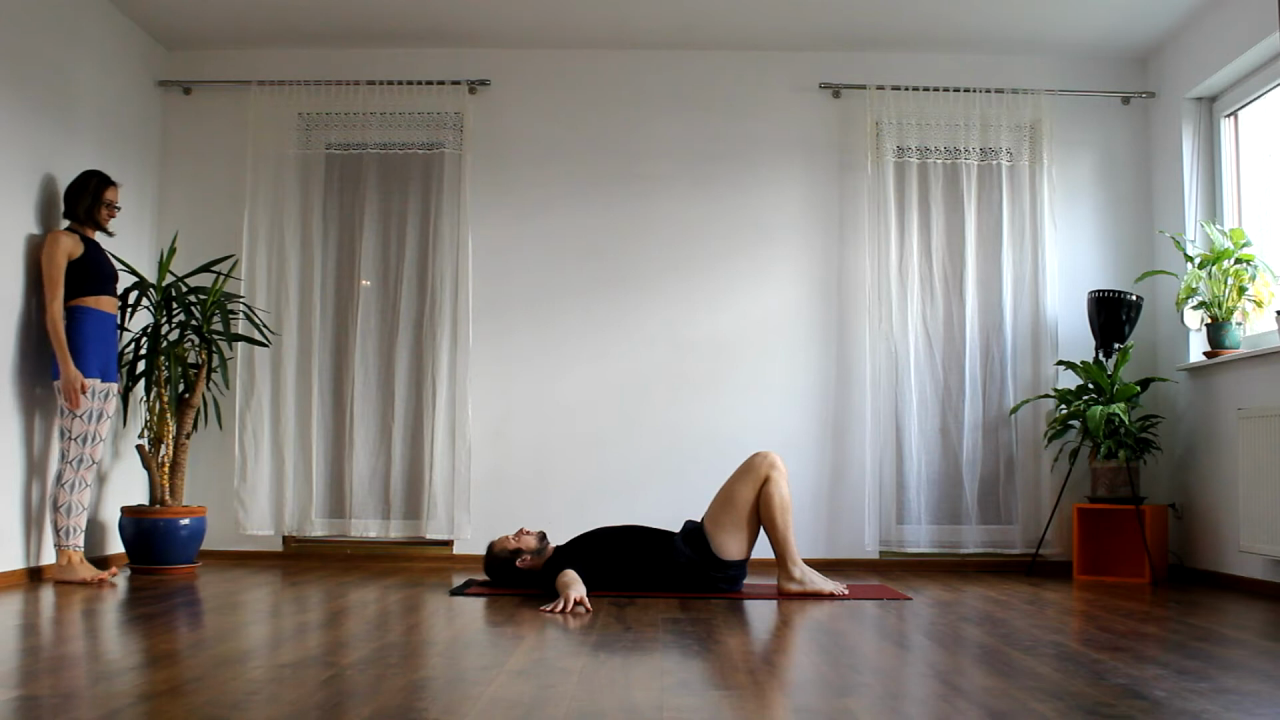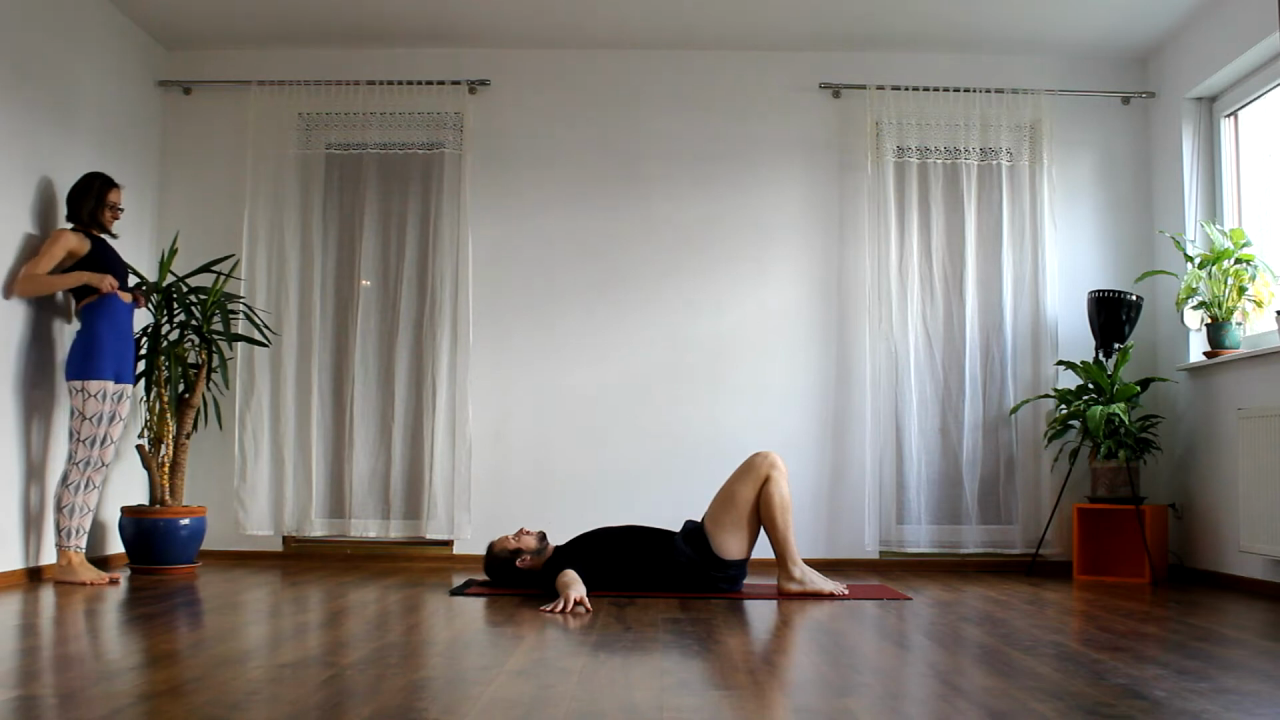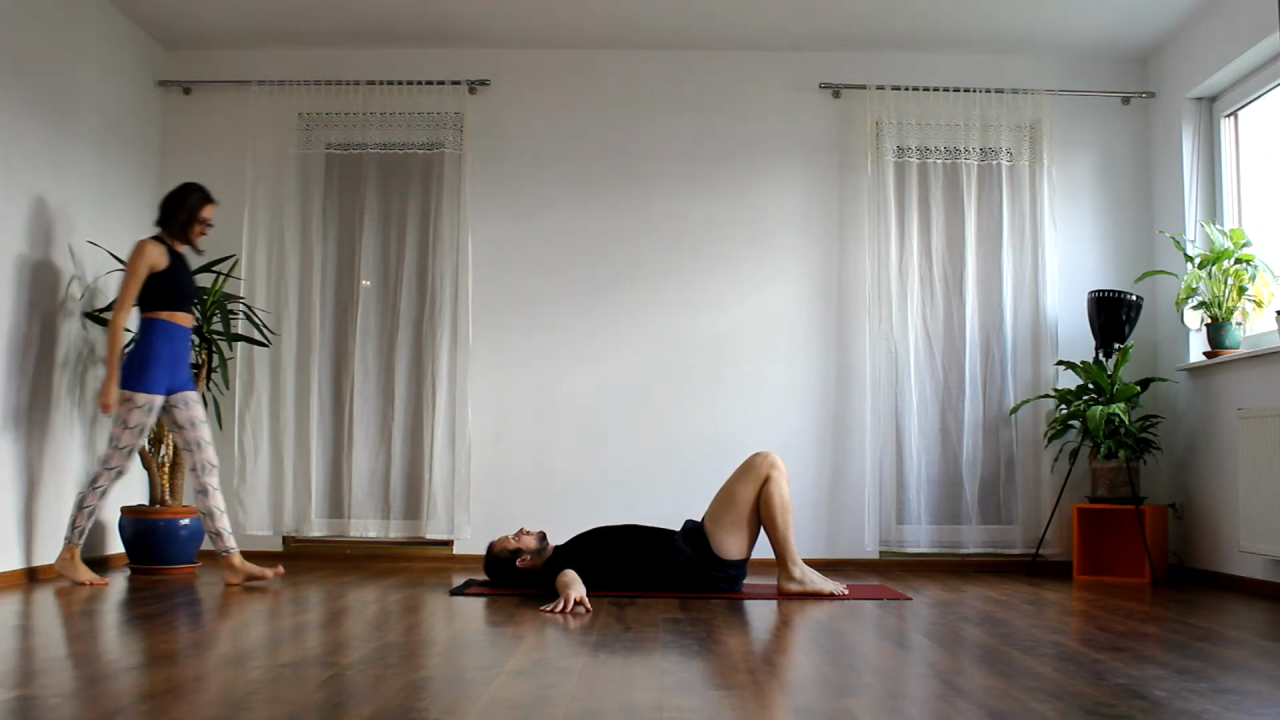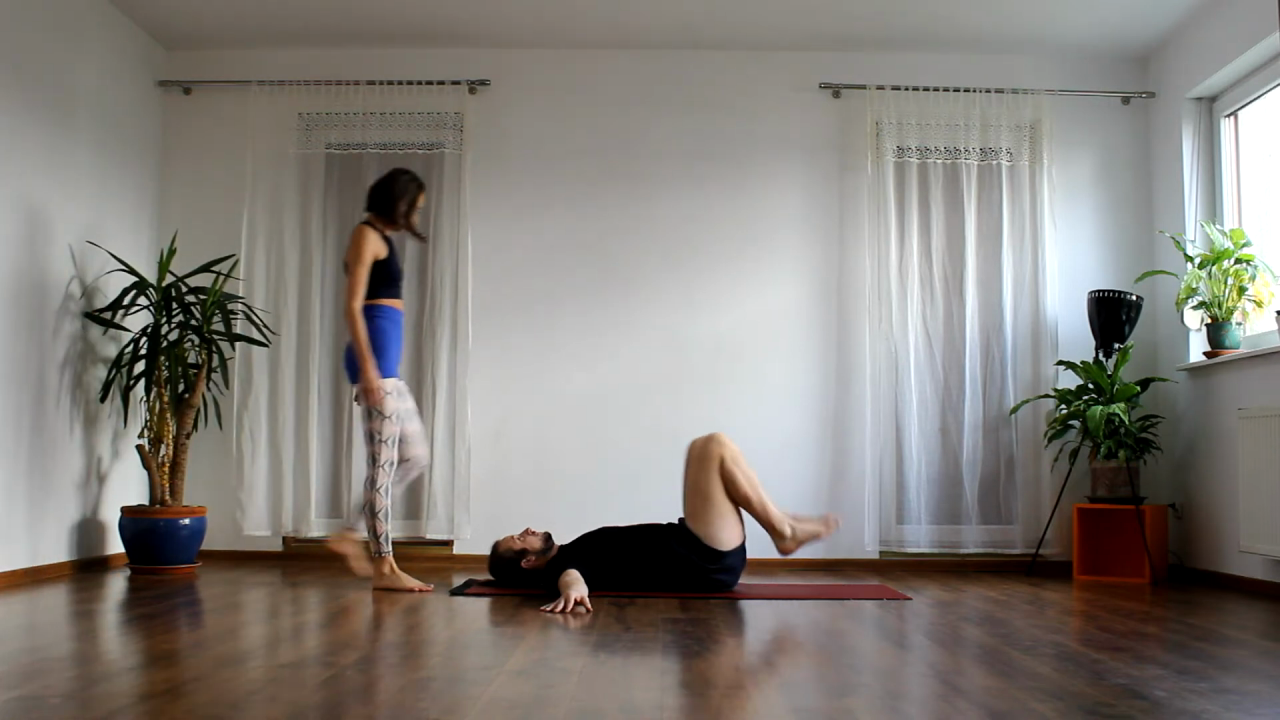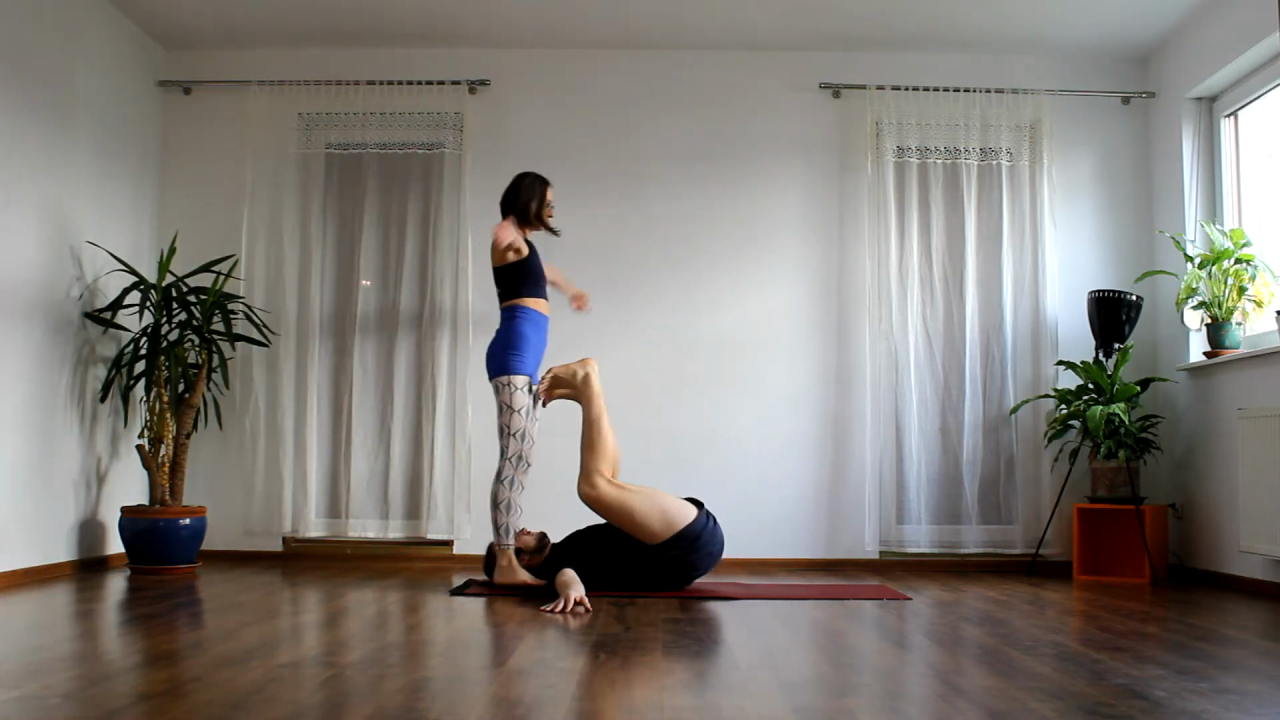
dt=1s
person 1, frame 1
left shoulder: (96, 248)
right shoulder: (62, 240)
right elbow: (54, 309)
left wrist: (113, 370)
right wrist: (67, 367)
left hip: (106, 353)
right hip: (81, 350)
left knee: (88, 462)
right knee: (75, 459)
left ankle: (76, 556)
right ankle: (65, 559)
person 1, frame 2
left shoulder: (102, 246)
right shoulder: (68, 239)
right elbow: (23, 284)
left wrist: (128, 299)
right wrist: (85, 276)
left hip: (121, 356)
right hip: (95, 352)
left knee: (99, 463)
right knee: (82, 460)
left ankle: (77, 556)
right ankle: (65, 560)
person 1, frame 3
left shoulder: (181, 261)
right shoulder: (150, 250)
right elbow: (119, 316)
right wrist: (111, 379)
left hip: (180, 373)
right hip: (150, 367)
left knee: (206, 466)
right knee: (114, 465)
left ankle: (231, 561)
right ankle: (69, 555)
person 1, frame 4
left shoulder: (382, 240)
right shoulder: (365, 236)
right elbow: (353, 307)
right wrist: (367, 368)
left hip: (383, 359)
right hip: (375, 356)
left knee: (416, 455)
right knee: (385, 464)
left ankle: (351, 534)
right ankle: (384, 567)
person 1, frame 5
left shoulder: (528, 247)
right shoulder: (516, 240)
left elbow: (543, 273)
right elbow: (505, 237)
left wrist: (572, 290)
right wrist: (505, 236)
left hip: (525, 359)
right hip: (514, 354)
left knee: (519, 460)
right knee: (515, 458)
left ankle: (510, 558)
right ankle: (506, 562)
person 2, frame 1
left shoulder: (560, 557)
right shoulder: (554, 567)
right elbow: (568, 577)
right wrist: (571, 589)
left hip: (694, 555)
right hip: (704, 566)
left knee: (764, 469)
right knee: (767, 464)
left ankle: (793, 571)
right ankle: (792, 573)
person 2, frame 2
left shoulder: (559, 557)
right shoulder: (555, 567)
right elbow: (569, 577)
right wrist: (571, 589)
left hip: (694, 555)
right hip: (704, 566)
left knee: (764, 470)
right knee: (767, 464)
left ankle: (793, 571)
right ankle: (792, 574)
person 2, frame 3
left shoulder: (560, 556)
right shoulder: (555, 567)
right elbow: (569, 577)
right wrist: (570, 589)
left hip: (694, 554)
right hip: (704, 566)
left knee: (764, 471)
right knee: (767, 464)
left ankle: (793, 570)
right ankle: (792, 573)
person 2, frame 4
left shoulder: (565, 557)
right shoulder: (560, 566)
right elbow: (571, 576)
right wrist: (571, 588)
left hip: (699, 558)
right hip: (705, 562)
right knee: (711, 446)
right ankle: (784, 531)
person 2, frame 5
left shoulder: (559, 555)
right shoulder: (555, 565)
right elbow: (566, 577)
right wrist: (569, 590)
right knee: (593, 484)
right ankle: (587, 384)
